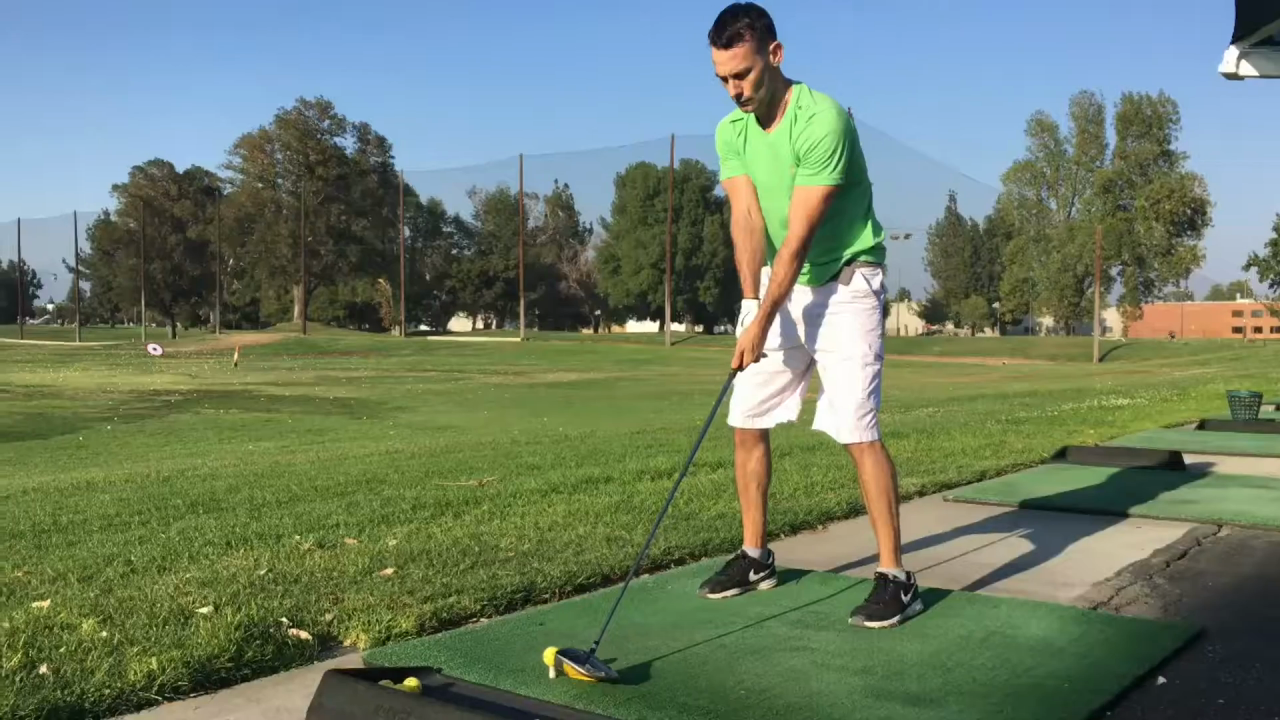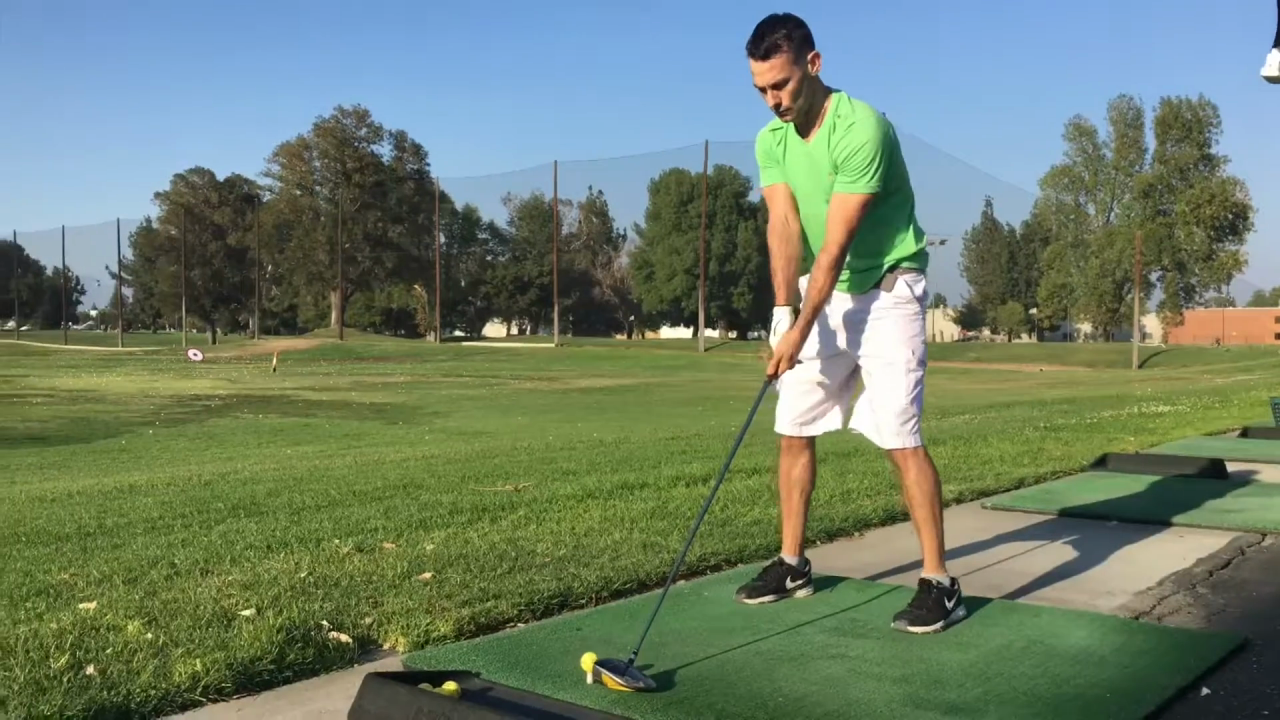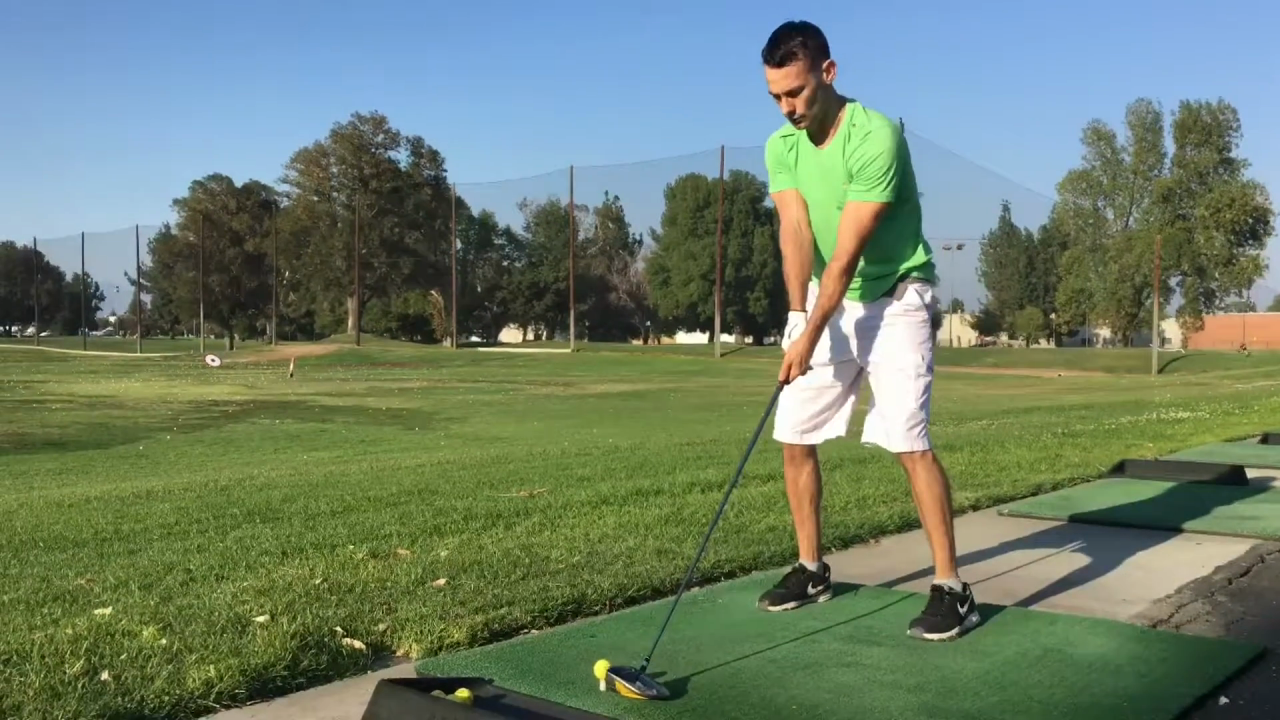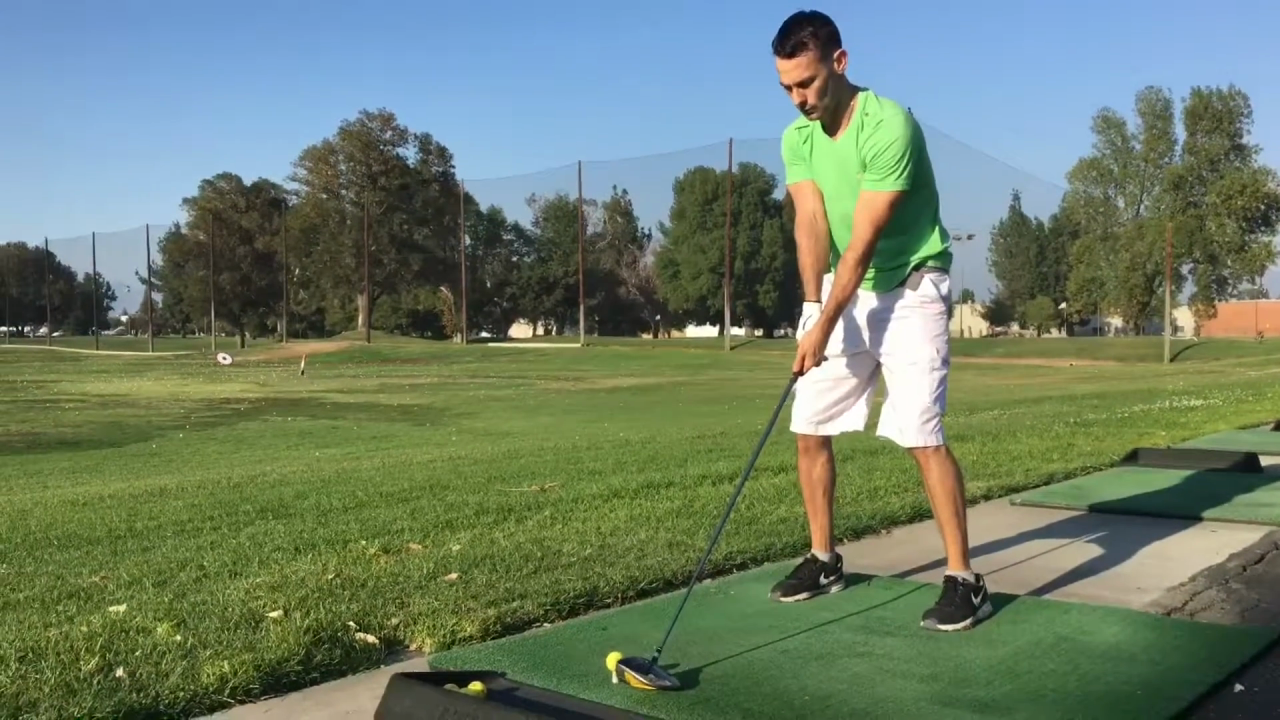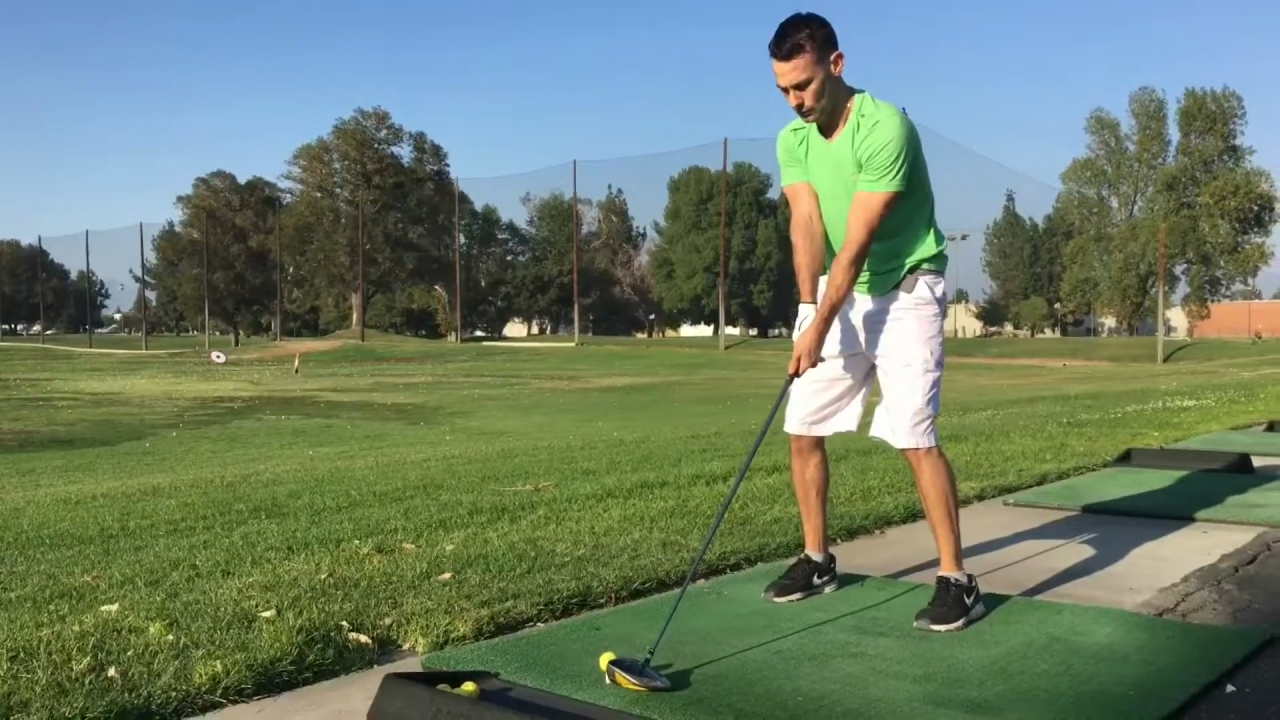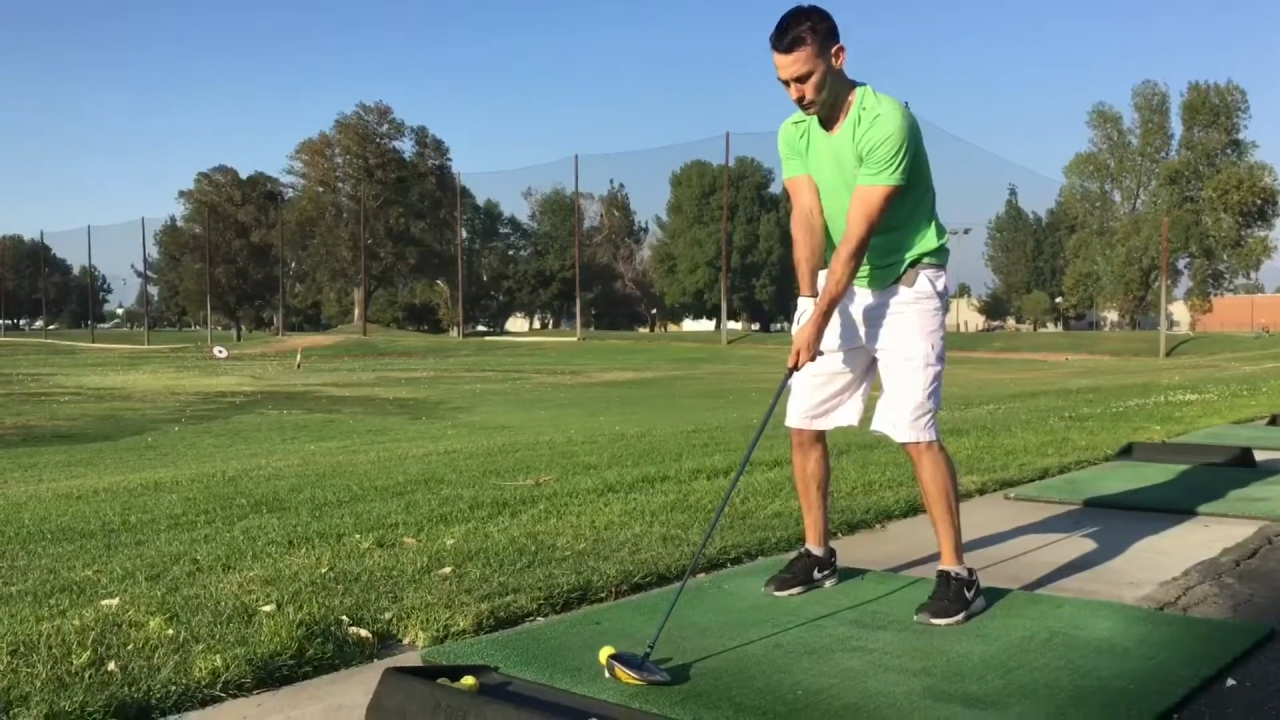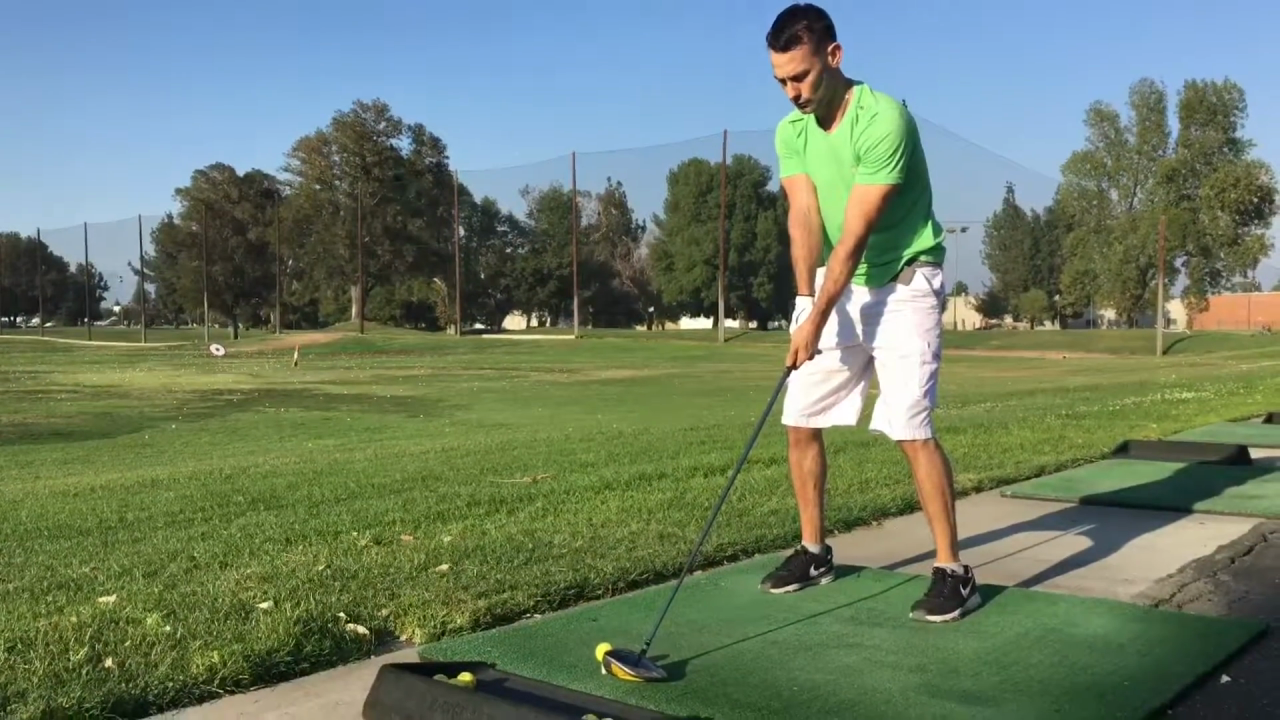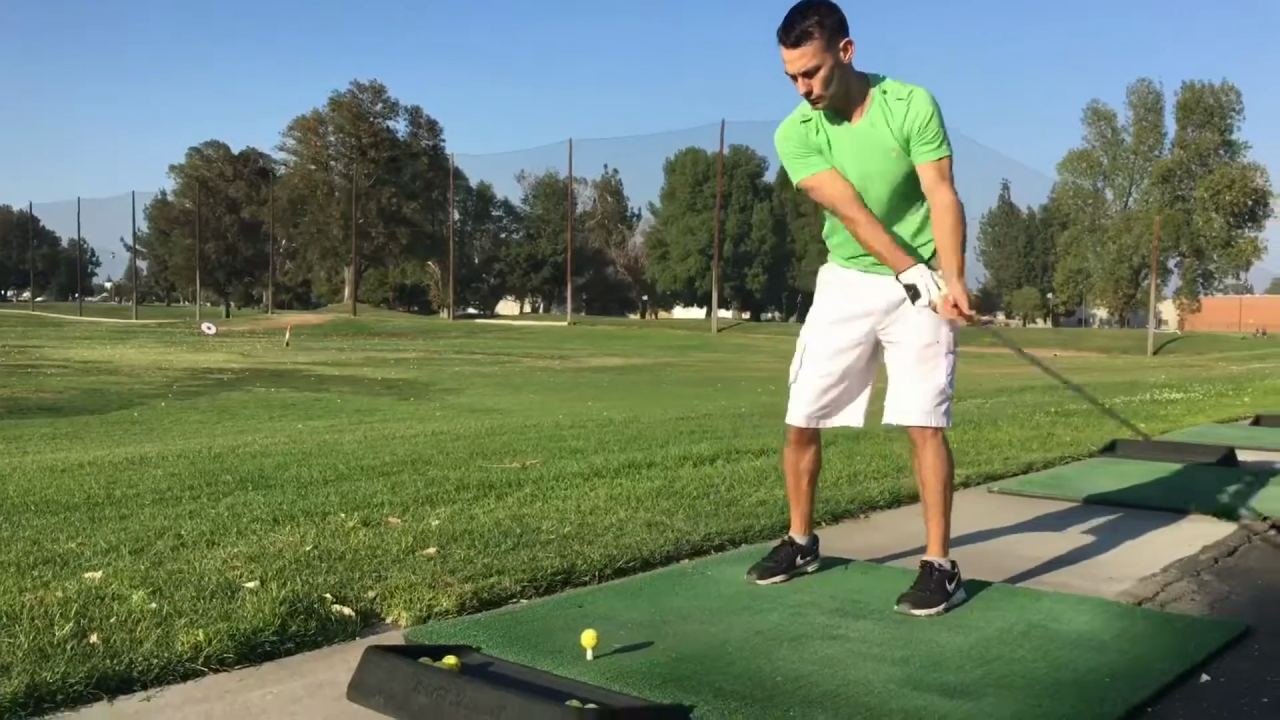
dt=0.5s
person 1, frame 1
left shoulder: (823, 119)
right shoulder: (730, 131)
left elbow: (798, 236)
right elbow: (747, 219)
left wrist: (762, 323)
right wrist: (749, 305)
left hip: (843, 286)
right hip: (779, 287)
left knee: (857, 430)
right knee: (747, 425)
left ankle: (894, 577)
right ankle: (755, 555)
person 1, frame 2
left shoulder: (862, 128)
right shoulder: (770, 141)
left elbow: (835, 245)
right elbow: (783, 228)
left wrist: (800, 331)
right wrist: (782, 313)
left hip: (889, 292)
right hip: (823, 295)
left knee: (899, 436)
right knee: (793, 431)
left ankle: (938, 582)
right ankle: (792, 565)
person 1, frame 3
left shoulder: (875, 138)
right shoulder: (780, 146)
left elbow: (847, 252)
right elbow: (795, 233)
left wrist: (809, 336)
right wrist: (796, 318)
left hip: (893, 300)
right hip: (828, 300)
left knee: (910, 441)
right knee: (794, 439)
left ankle: (950, 589)
right ankle: (811, 569)
person 1, frame 4
left shoulder: (889, 126)
right shoulder: (797, 137)
left elbow: (862, 242)
right elbow: (811, 223)
left wrist: (822, 325)
right wrist: (812, 307)
left hip: (909, 291)
right hip: (842, 292)
left knee: (922, 434)
right knee: (809, 430)
left ankle: (963, 579)
right ankle: (824, 559)
person 1, frame 5
left shoulder: (886, 128)
right shoulder: (792, 140)
left elbow: (857, 243)
right elbow: (807, 225)
left wrist: (819, 327)
right wrist: (808, 309)
left hip: (905, 294)
right hip: (838, 295)
left knee: (914, 435)
right knee: (803, 430)
left ankle: (956, 579)
right ankle: (817, 558)
person 1, frame 6
left shoulder: (887, 121)
right shoulder: (793, 133)
left elbow: (856, 236)
right elbow: (807, 219)
left wrist: (817, 321)
right wrist: (807, 301)
left hip: (905, 288)
right hip: (838, 289)
left knee: (914, 429)
right knee: (804, 425)
left ankle: (956, 574)
right ankle: (817, 554)
person 1, frame 7
left shoulder: (885, 120)
right shoulder: (790, 131)
left elbow: (856, 233)
right elbow: (804, 217)
left wrist: (816, 319)
right wrist: (805, 300)
left hip: (903, 287)
right hip: (836, 287)
left knee: (911, 428)
right knee: (801, 423)
left ankle: (952, 570)
right ankle: (814, 550)
person 1, frame 8
left shoulder: (913, 106)
right shoulder: (793, 135)
left elbow: (943, 201)
right elbow: (854, 215)
left wrist: (953, 279)
right wrist: (916, 274)
left hip: (925, 283)
right hip: (845, 282)
left knee: (922, 422)
right knee: (802, 422)
left ankle: (939, 566)
right ankle: (800, 542)
